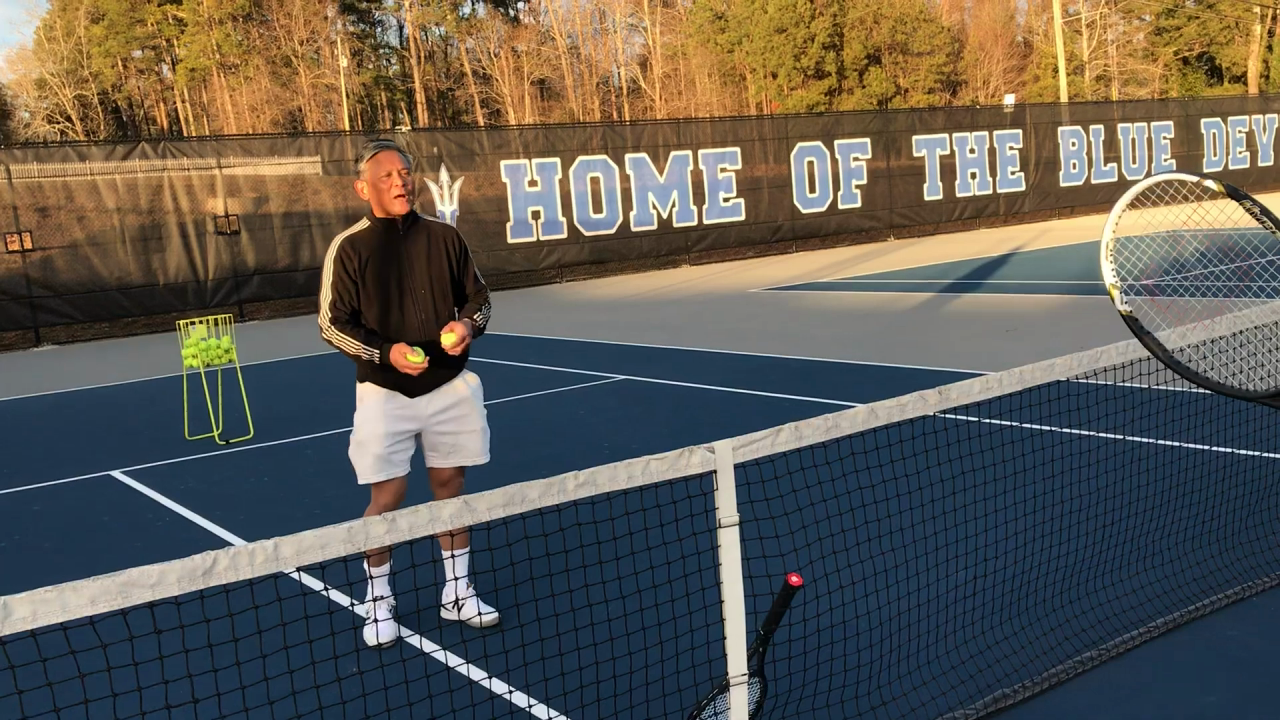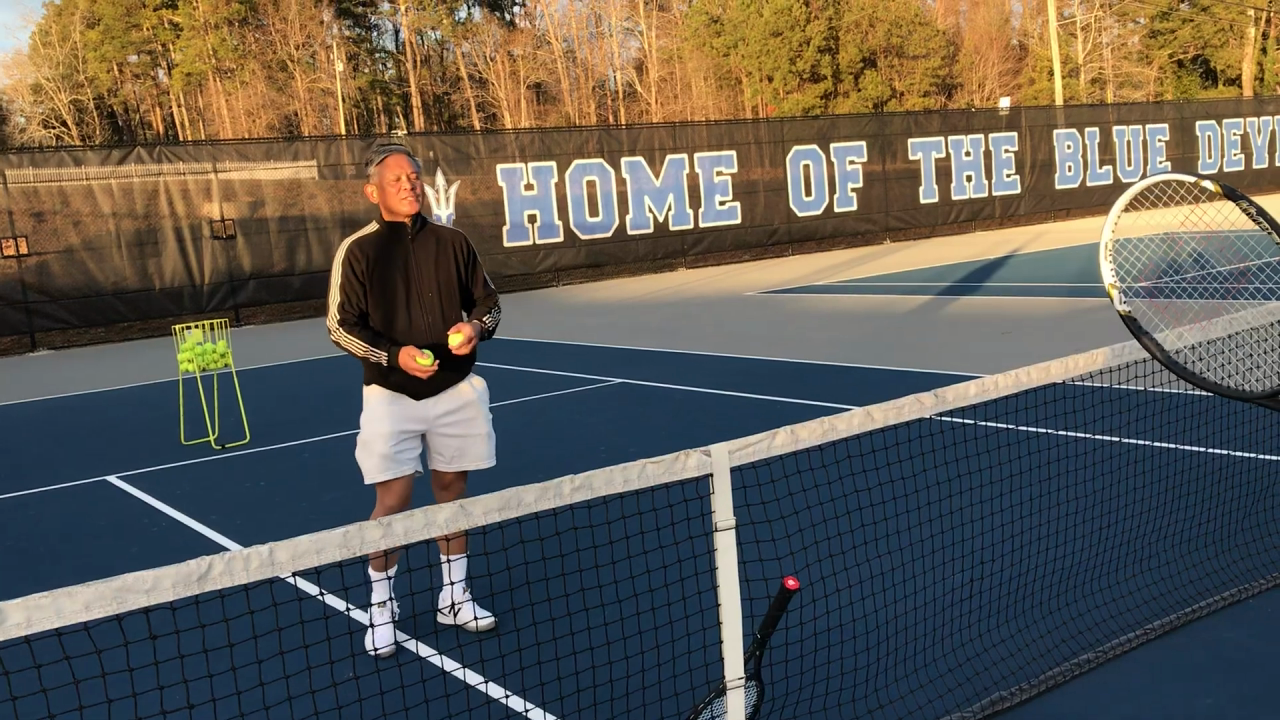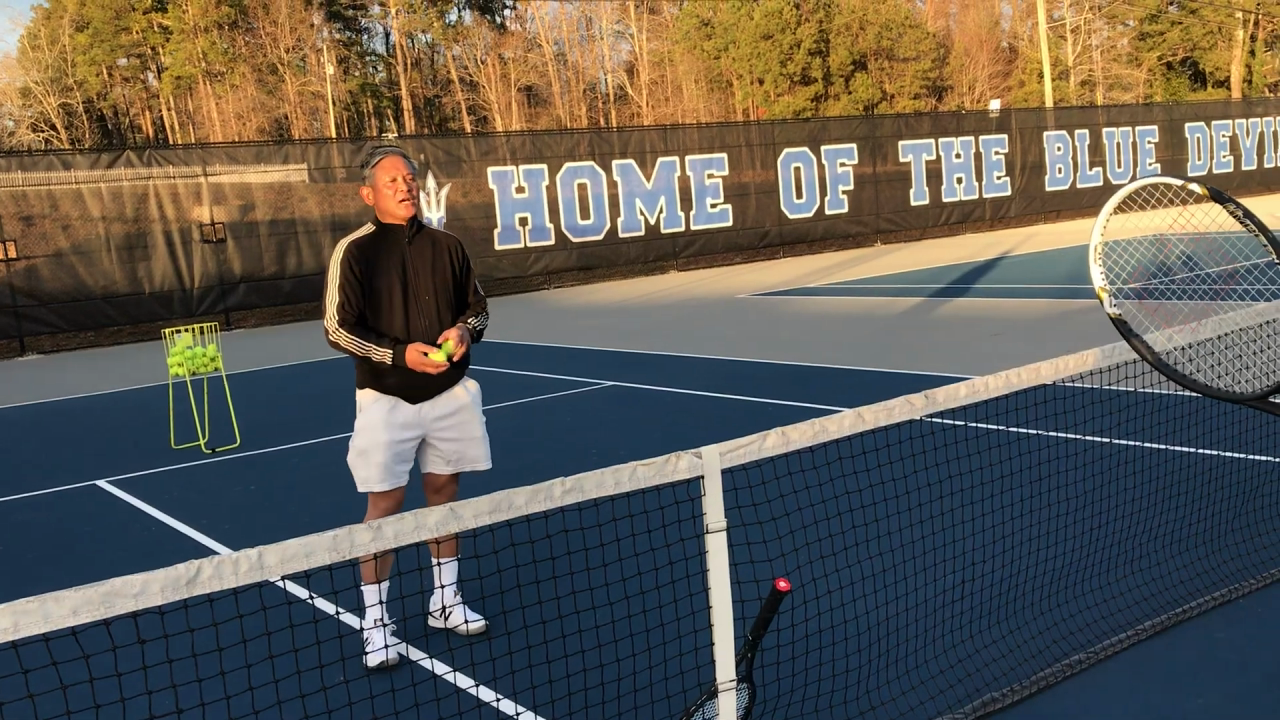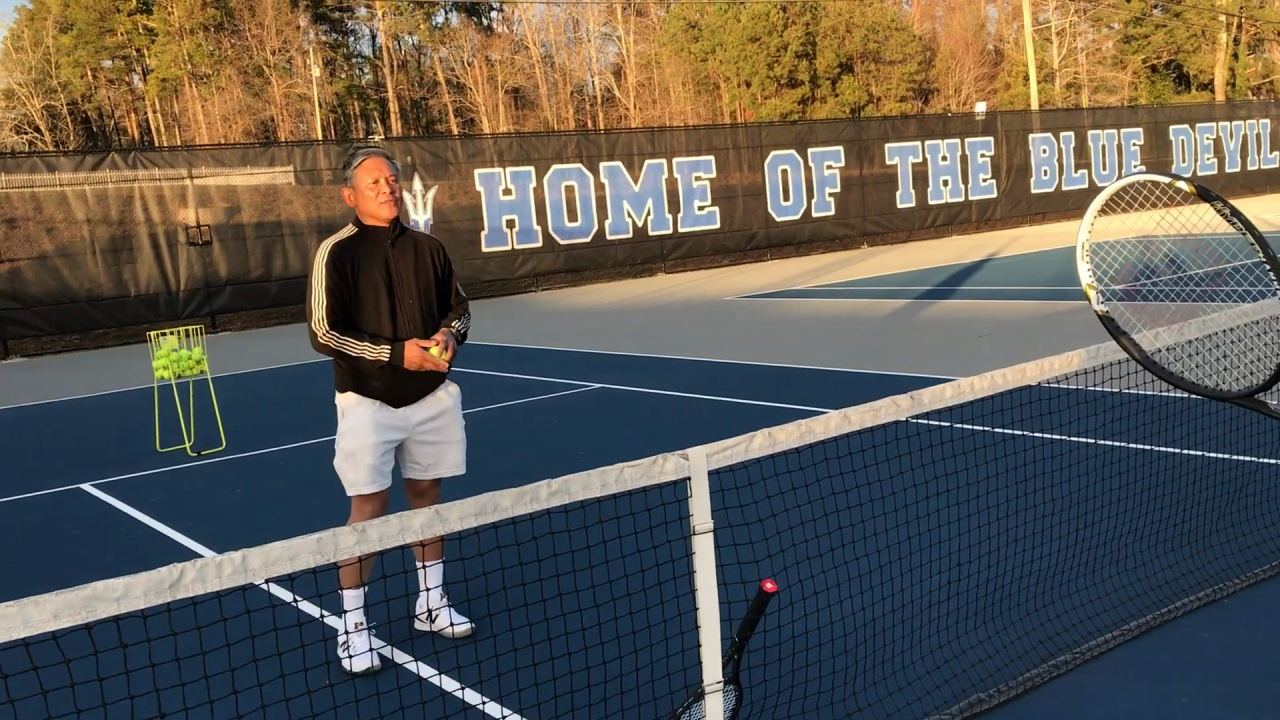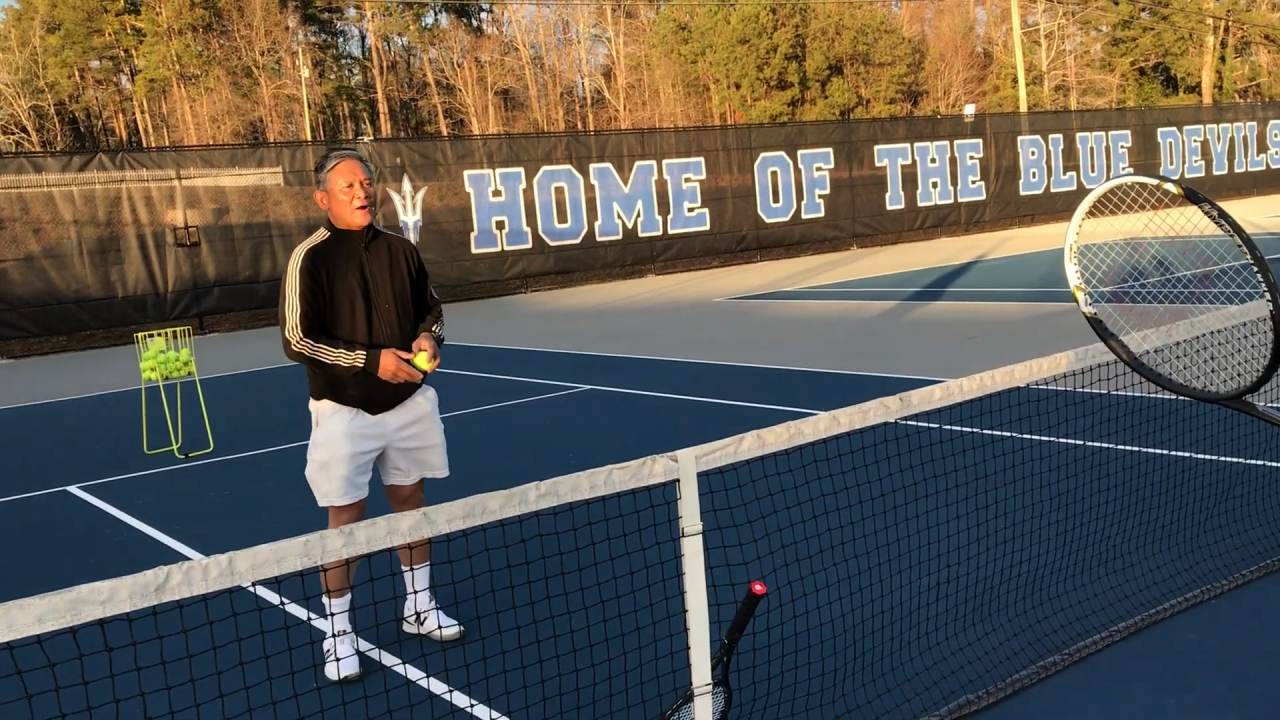
dt=0.2s
person 1, frame 1
left shoulder: (445, 237)
right shoulder: (349, 248)
left elbow: (478, 298)
right elbow: (332, 325)
left wrist: (467, 326)
right wrist: (384, 353)
left hip: (450, 384)
right hip: (386, 392)
left knee: (449, 485)
right knee: (387, 496)
left ankle: (457, 591)
right ankle: (378, 597)
person 1, frame 2
left shoulder: (453, 242)
right shoulder: (358, 250)
left elbow: (487, 302)
right elbow: (340, 326)
left wrist: (476, 327)
right wrist: (392, 355)
left hip: (455, 388)
right hip: (391, 394)
left knee: (452, 489)
right knee: (393, 498)
left ankle: (454, 596)
right ankle: (381, 603)
person 1, frame 3
left shoulder: (448, 245)
right shoulder: (354, 251)
left elbow: (477, 306)
right elbow: (338, 328)
left wrist: (465, 330)
right wrist: (399, 354)
left hip: (449, 391)
right hip: (386, 398)
left knee: (443, 492)
right knee: (385, 504)
left ankle: (445, 600)
right ankle: (375, 619)
person 1, frame 4
left shoulder: (428, 247)
right shoulder: (336, 253)
left elbow: (458, 307)
right elbow: (324, 333)
left wrist: (449, 334)
right wrist: (396, 352)
left hip: (431, 395)
right hip: (367, 401)
left knee: (426, 496)
right knee: (368, 508)
left ankle: (431, 603)
right ankle: (353, 625)
person 1, frame 5
left shoulder: (402, 250)
right shoulder: (310, 258)
left elbow: (430, 309)
right elbow: (298, 341)
left wrist: (429, 338)
right wrist: (370, 360)
left hip: (408, 400)
right hip: (343, 410)
left knee: (409, 500)
right knee: (345, 518)
left ankle: (419, 606)
right ankle: (338, 631)
